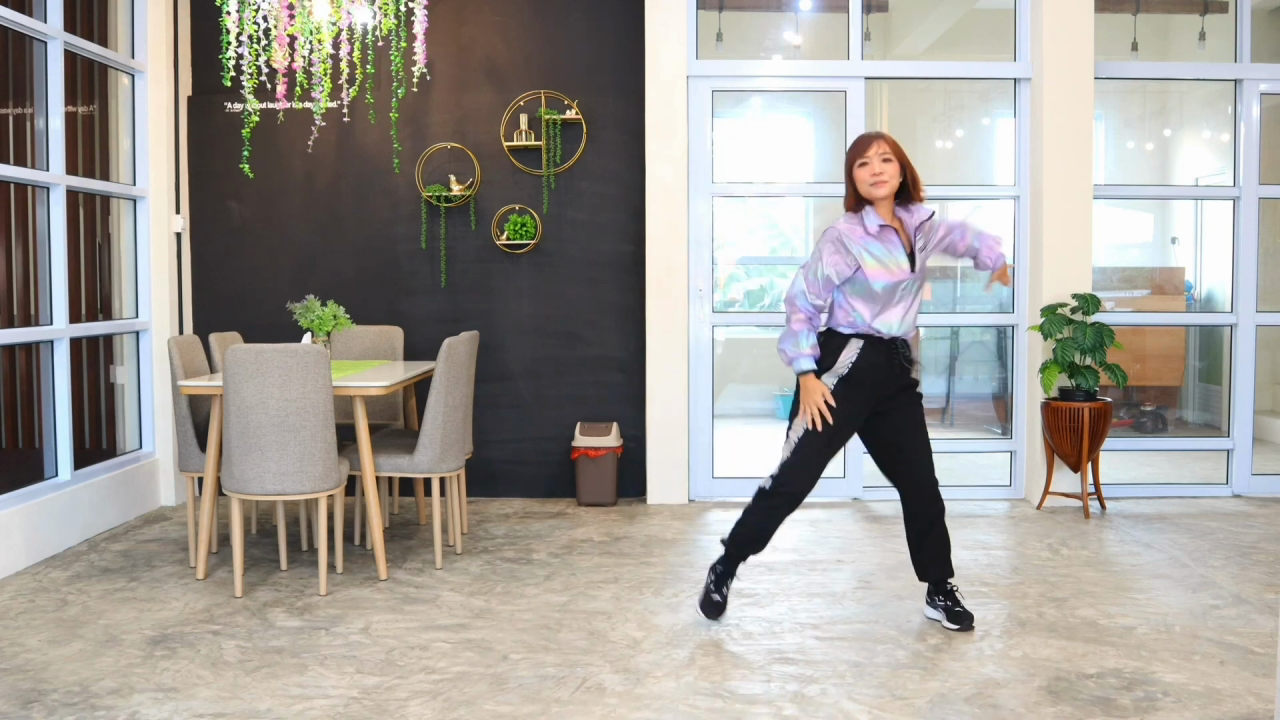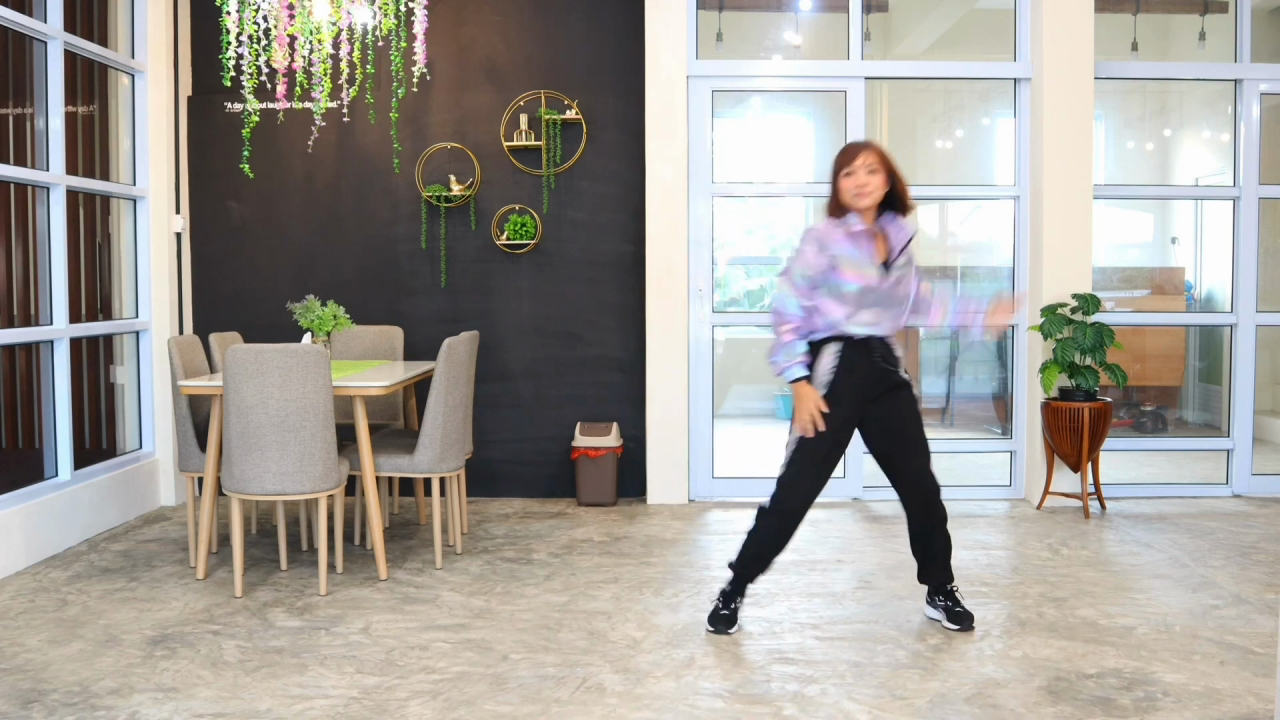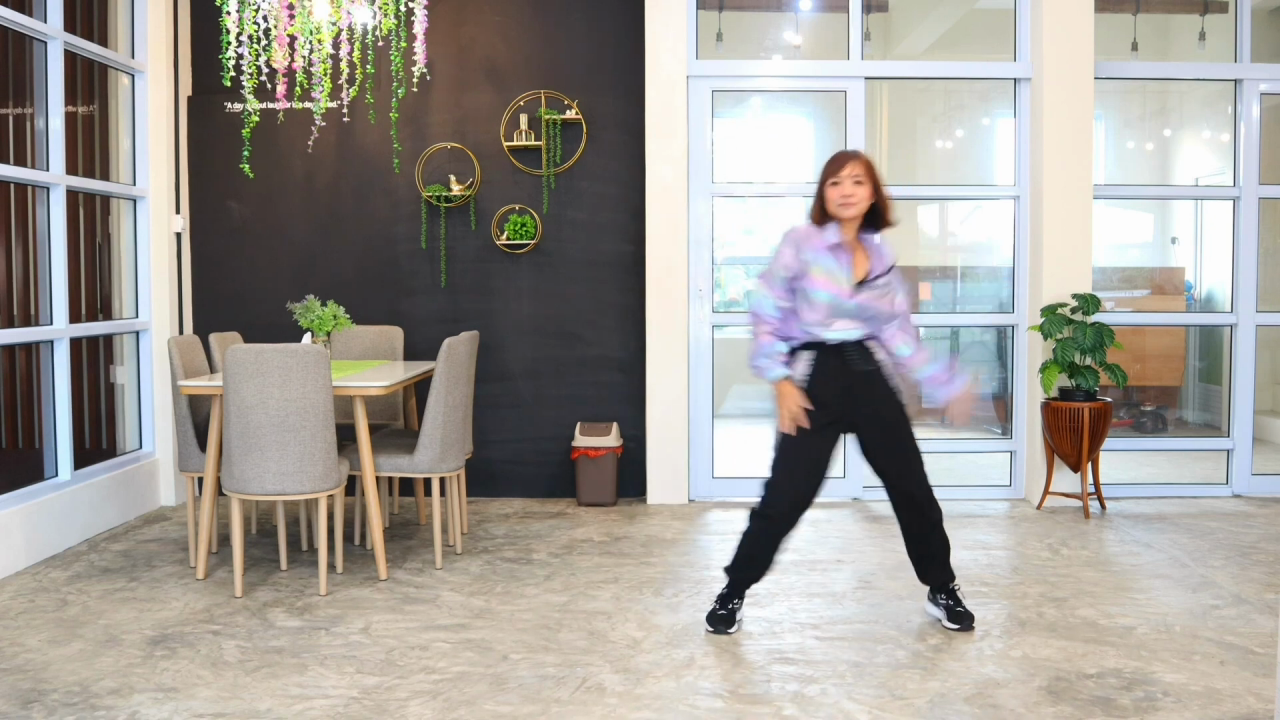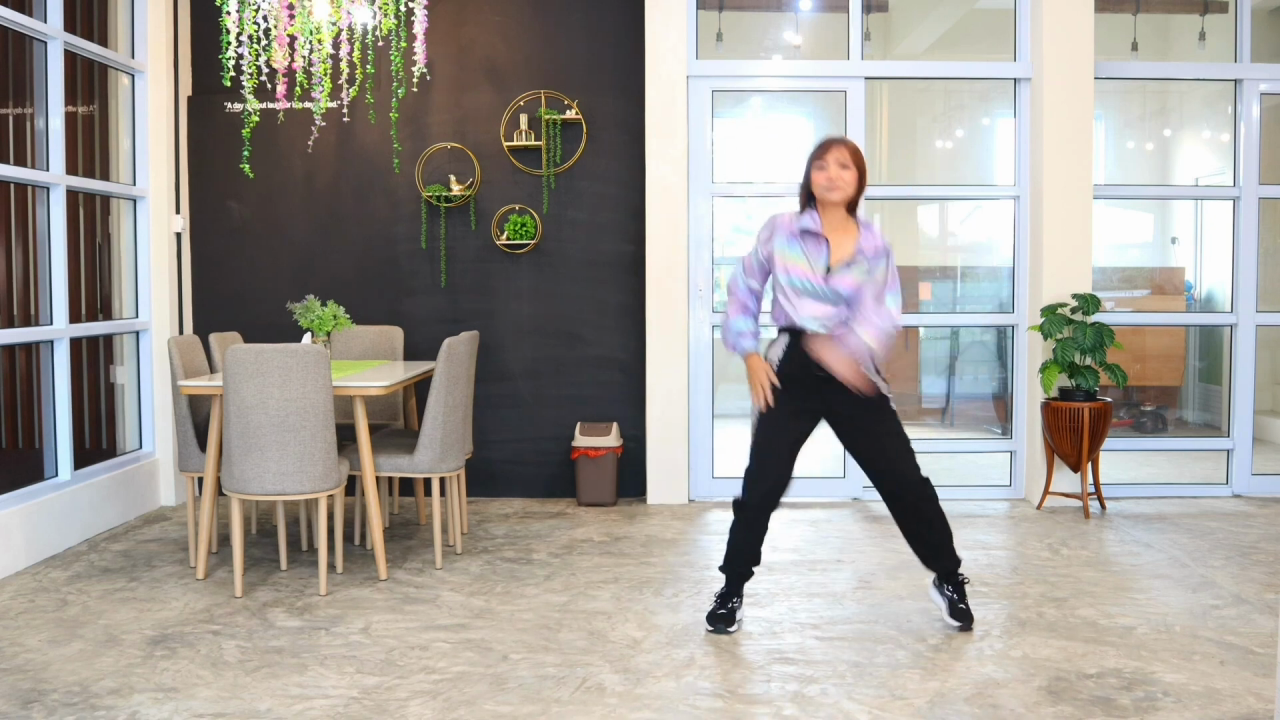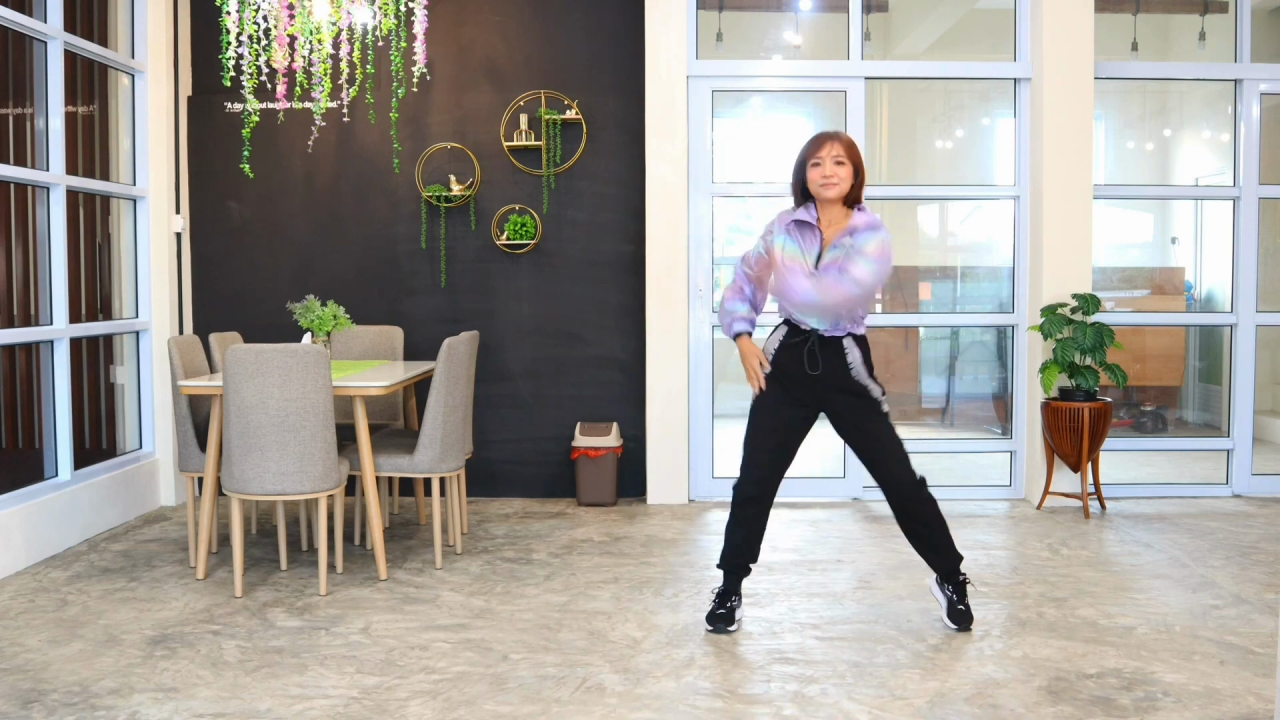
dt=0.1s
person 1, frame 1
left shoulder: (916, 220)
right shoulder: (844, 234)
left elbow: (950, 235)
right elbow: (803, 304)
left wrist: (992, 255)
right wrist: (808, 374)
left hip: (894, 370)
right hip: (846, 366)
left knee: (921, 484)
right knee: (794, 479)
left ankle: (939, 591)
right ankle: (724, 570)
person 1, frame 2
left shoulder: (898, 235)
right shoulder: (823, 238)
left elbow: (909, 305)
right elbow: (788, 310)
left wrist: (978, 314)
right wrist: (799, 381)
left hip: (884, 371)
right hip: (834, 370)
left knee: (920, 486)
right knee: (795, 491)
left ankle: (940, 591)
right ankle: (736, 587)
person 1, frame 3
left shoulder: (884, 258)
right shoulder: (800, 244)
left elbow: (897, 332)
right elbow: (766, 314)
left wrist: (946, 382)
right wrist: (782, 380)
left hip: (869, 380)
right hip: (811, 380)
left knee: (913, 489)
right knee: (788, 497)
left ankle: (941, 589)
right ankle: (734, 591)
person 1, frame 4
left shoulder: (874, 246)
right shoulder: (781, 230)
left elbow: (884, 316)
right elbow: (742, 292)
left wrist: (846, 349)
right wrist: (750, 353)
left hip: (853, 371)
right hip: (793, 367)
left knee: (904, 479)
right knee: (763, 484)
left ankle: (949, 579)
right ankle: (731, 590)
person 1, frame 5
left shoulder: (871, 232)
right shoulder: (787, 224)
left elbow: (849, 295)
right elbow: (745, 277)
left wrist: (785, 279)
right wrist: (741, 332)
left hip: (844, 362)
right hip: (789, 360)
left knee: (897, 476)
right knee: (755, 478)
left ankle: (950, 578)
right ankle: (730, 588)
